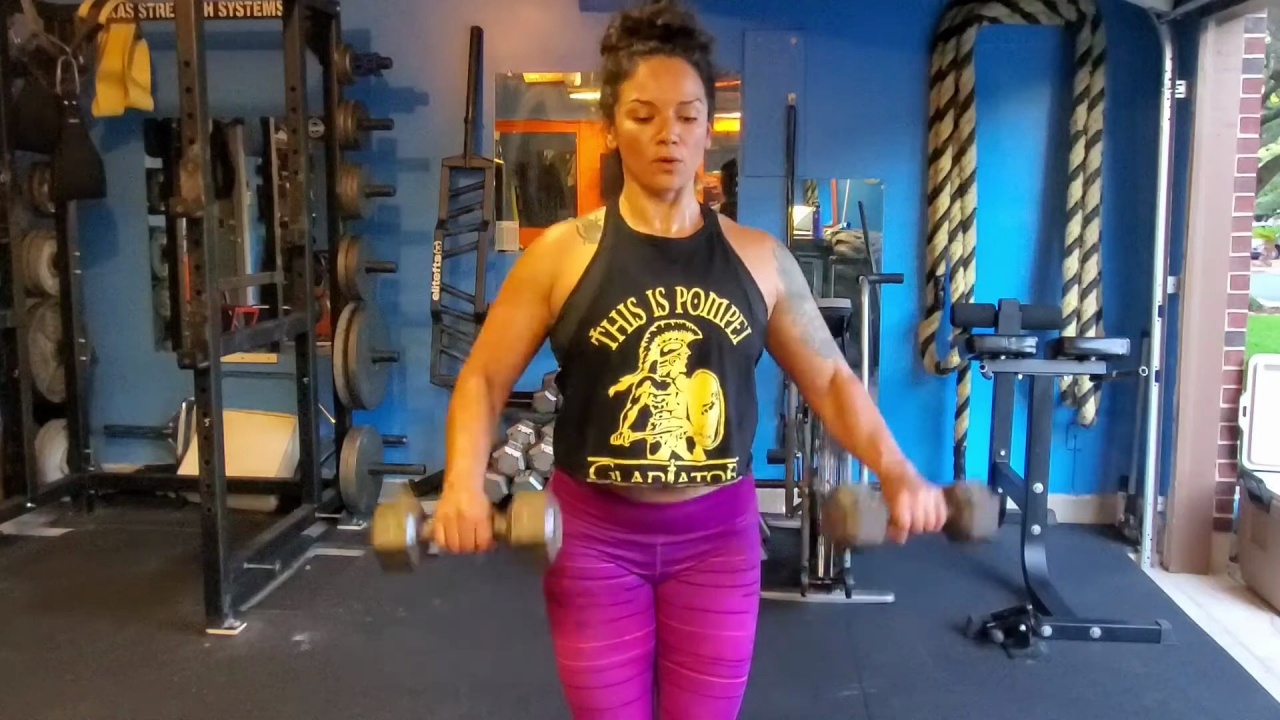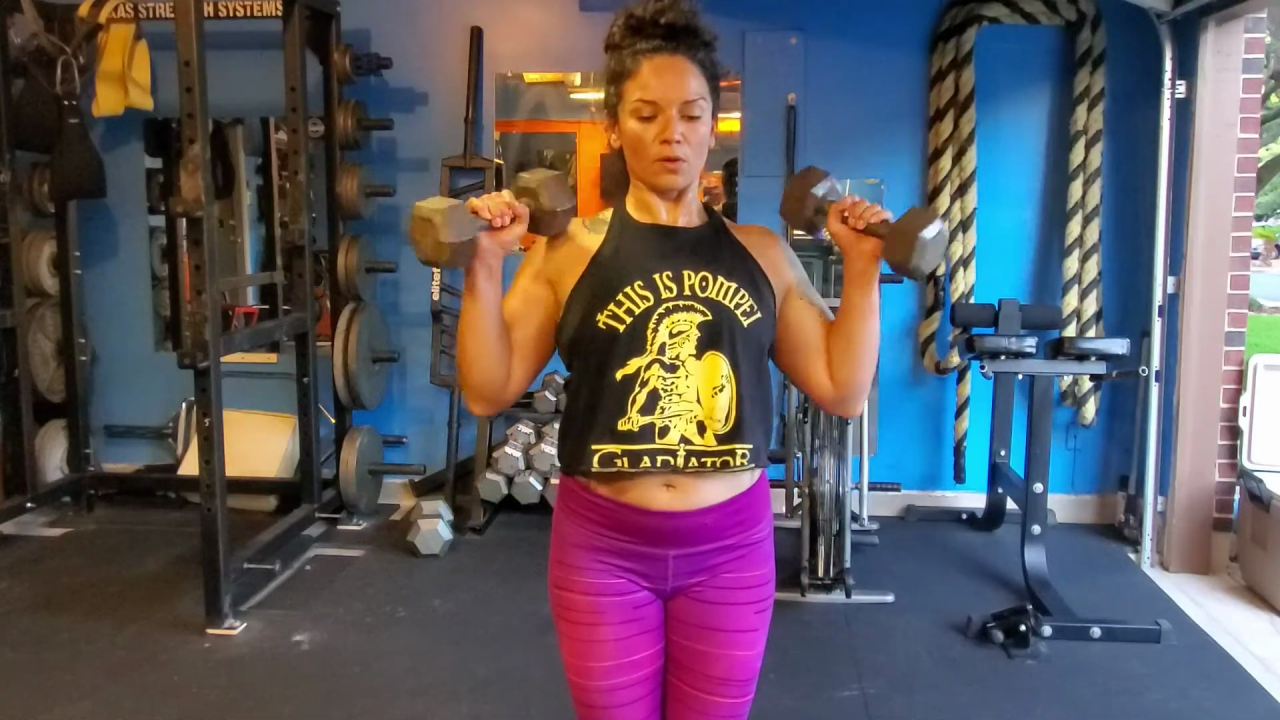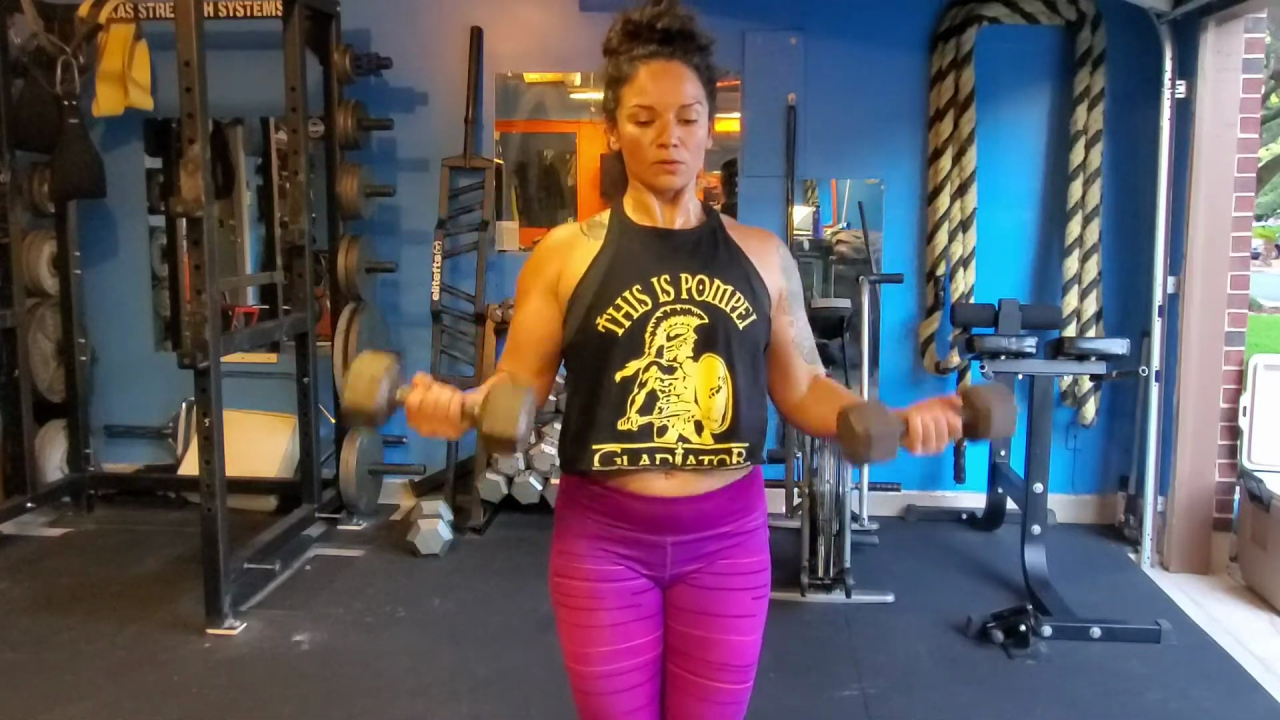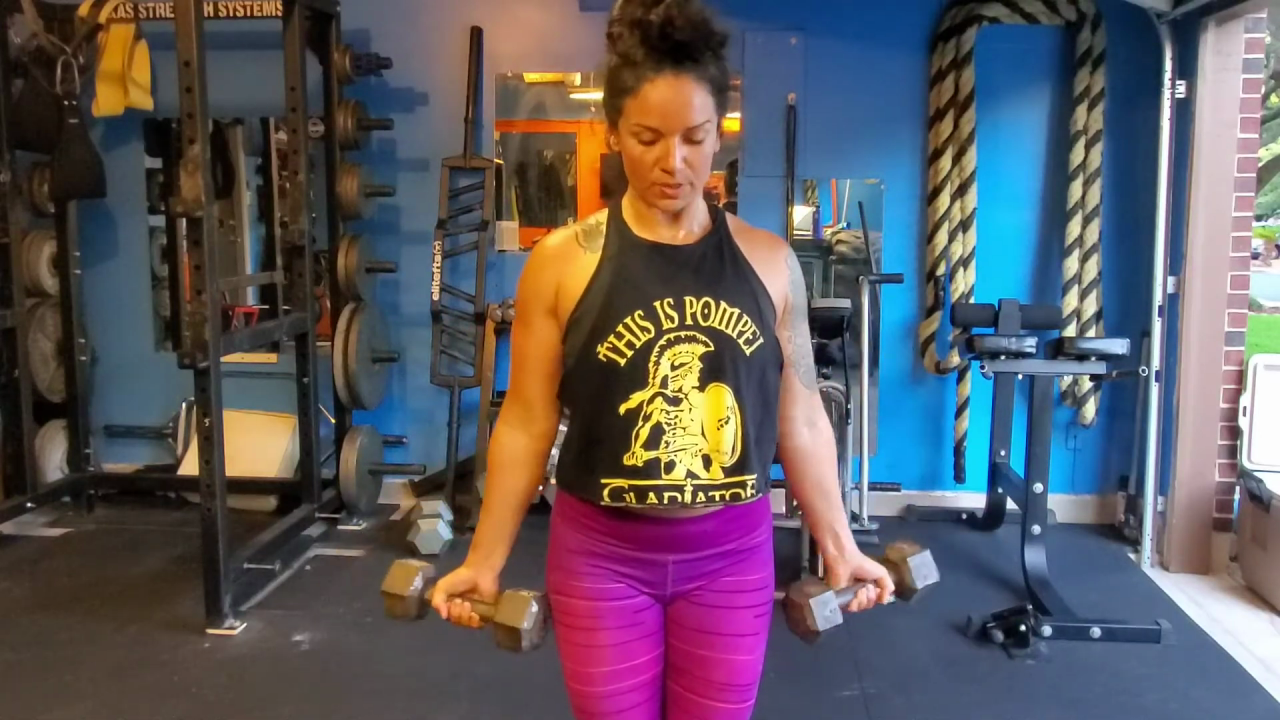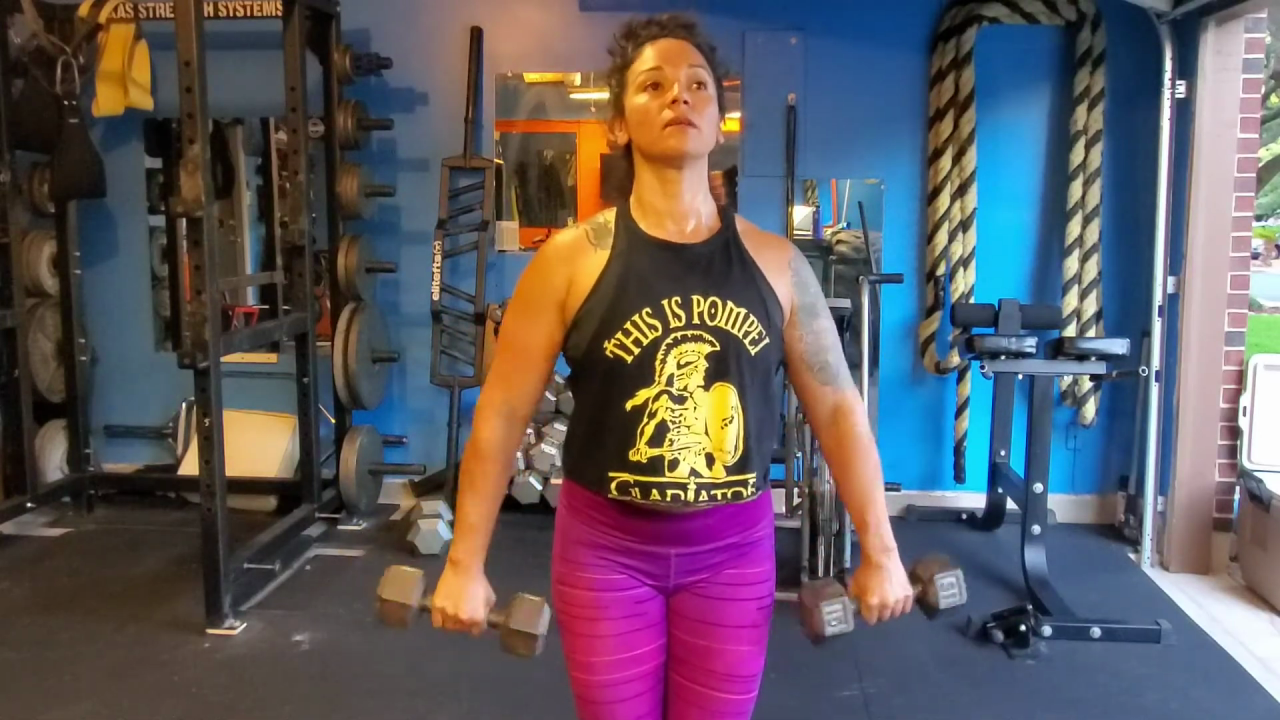
dt=1s
person 1, frame 1
left shoulder: (760, 257)
right shoulder: (563, 252)
left elbow: (830, 379)
right elbow: (481, 379)
left wrist: (898, 473)
right wrist: (463, 482)
left hip: (716, 534)
right hip: (595, 534)
person 1, frame 2
left shoulder: (763, 254)
right shoulder: (567, 249)
left elbow: (843, 391)
right elbow: (486, 392)
left wrist: (862, 266)
right wrist: (485, 266)
left hip: (731, 545)
right hip: (602, 544)
person 1, frame 3
left shoulder: (762, 254)
right shoulder: (567, 252)
left elbow: (803, 391)
right elbow: (516, 395)
left wrist: (893, 418)
right wrist: (461, 407)
left hip: (726, 536)
right hip: (602, 535)
person 1, frame 4
left shoulder: (770, 261)
right shoulder: (561, 262)
left elbow: (799, 416)
right elbow: (527, 422)
left wrist: (838, 548)
right wrist: (485, 560)
left hip: (730, 556)
right hip: (600, 554)
person 1, frame 5
left shoulder: (776, 262)
right shoulder: (570, 259)
left elbow: (837, 408)
right elbow: (500, 416)
left wrist: (879, 551)
right wrist: (466, 563)
left hip: (731, 549)
right hip: (605, 545)
